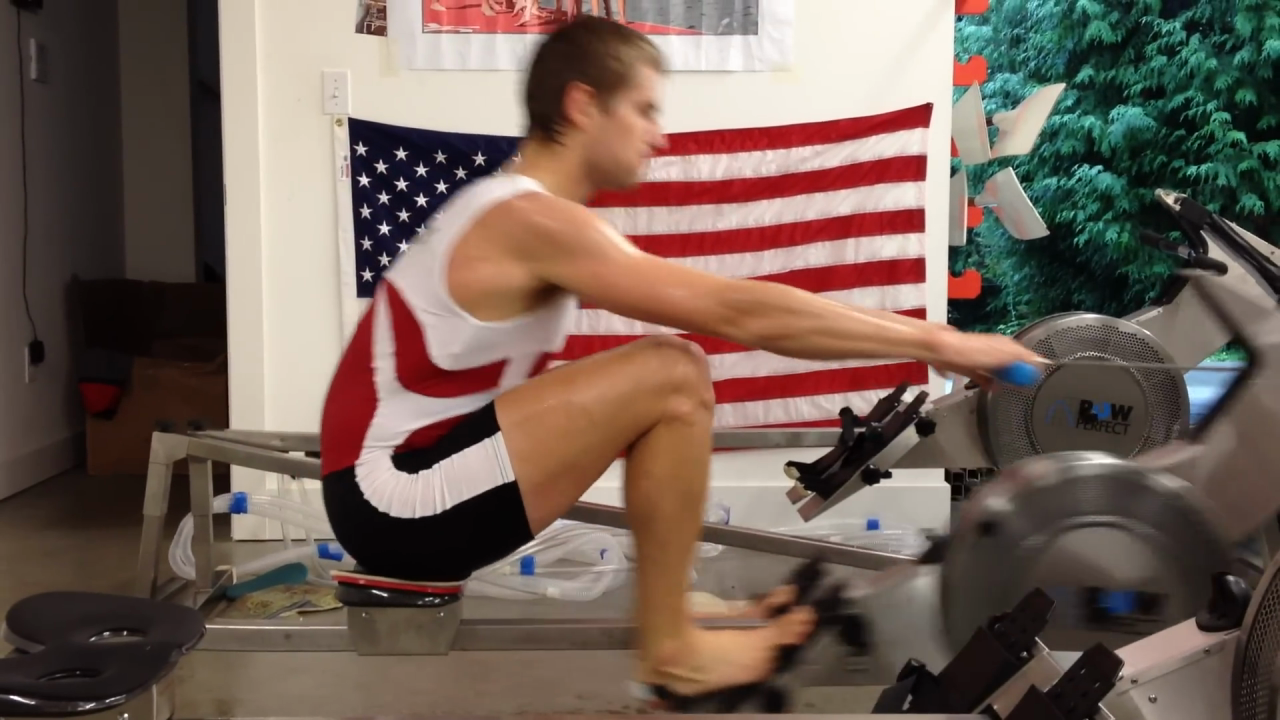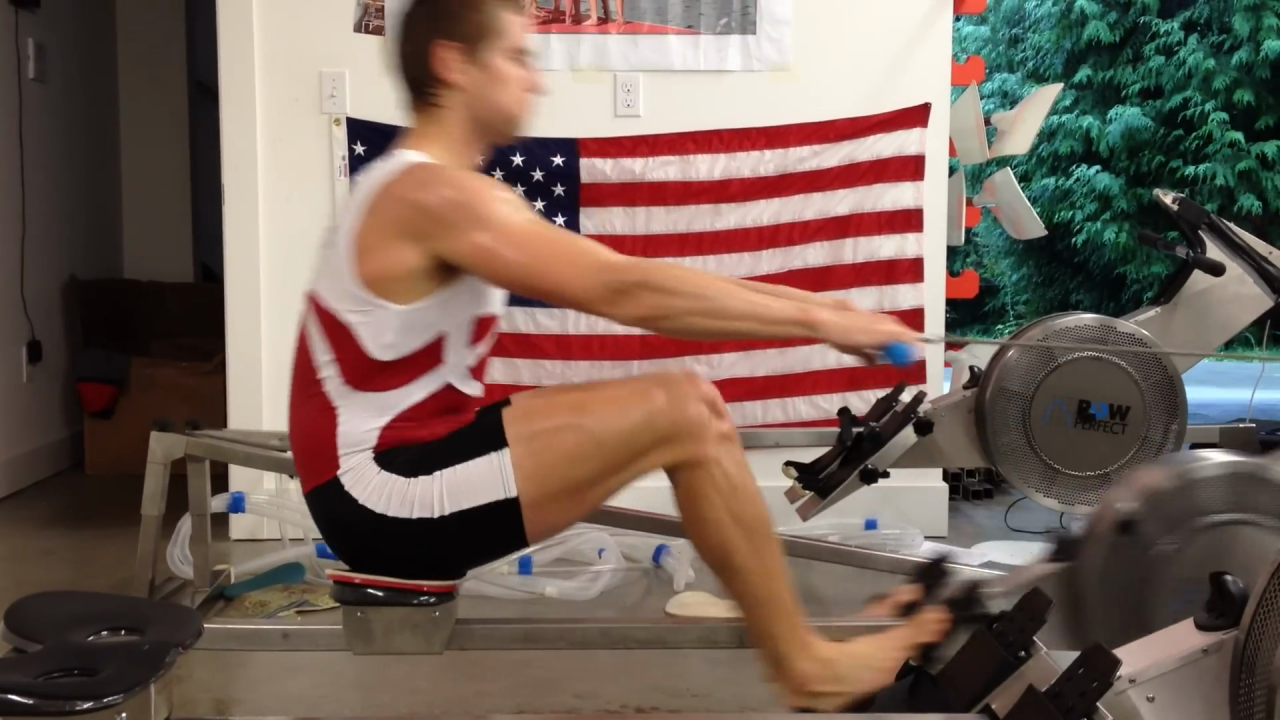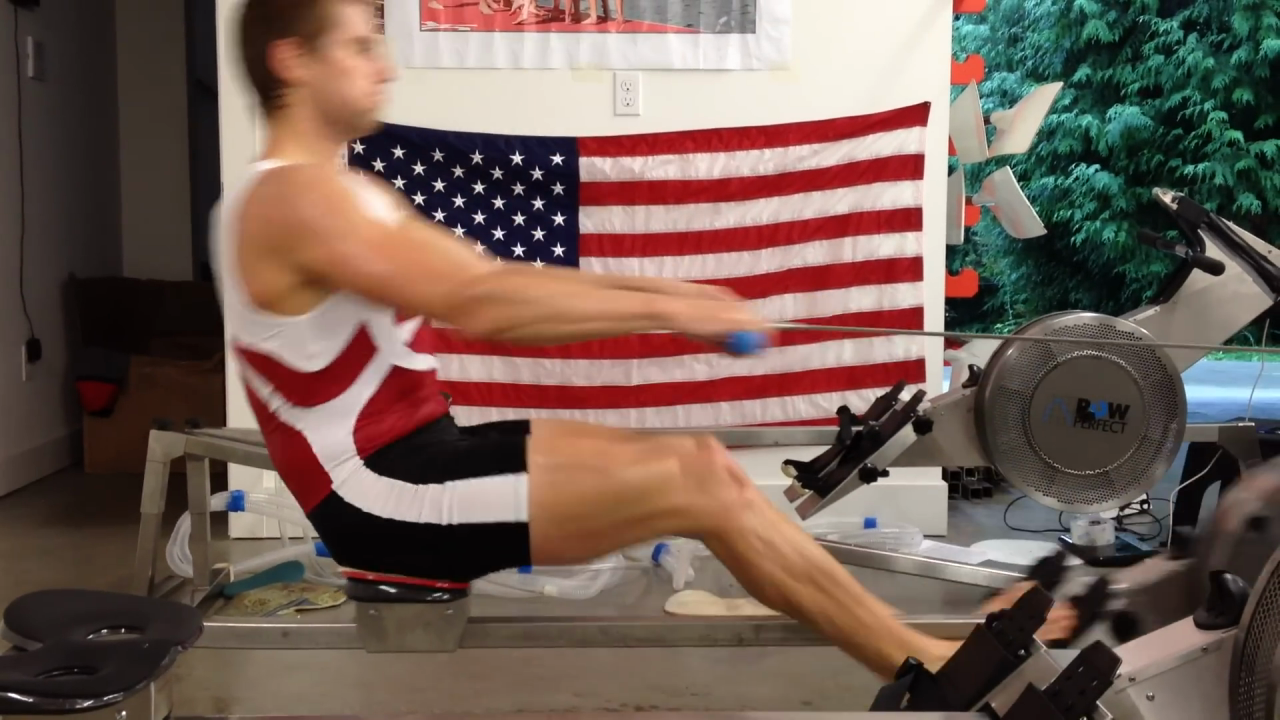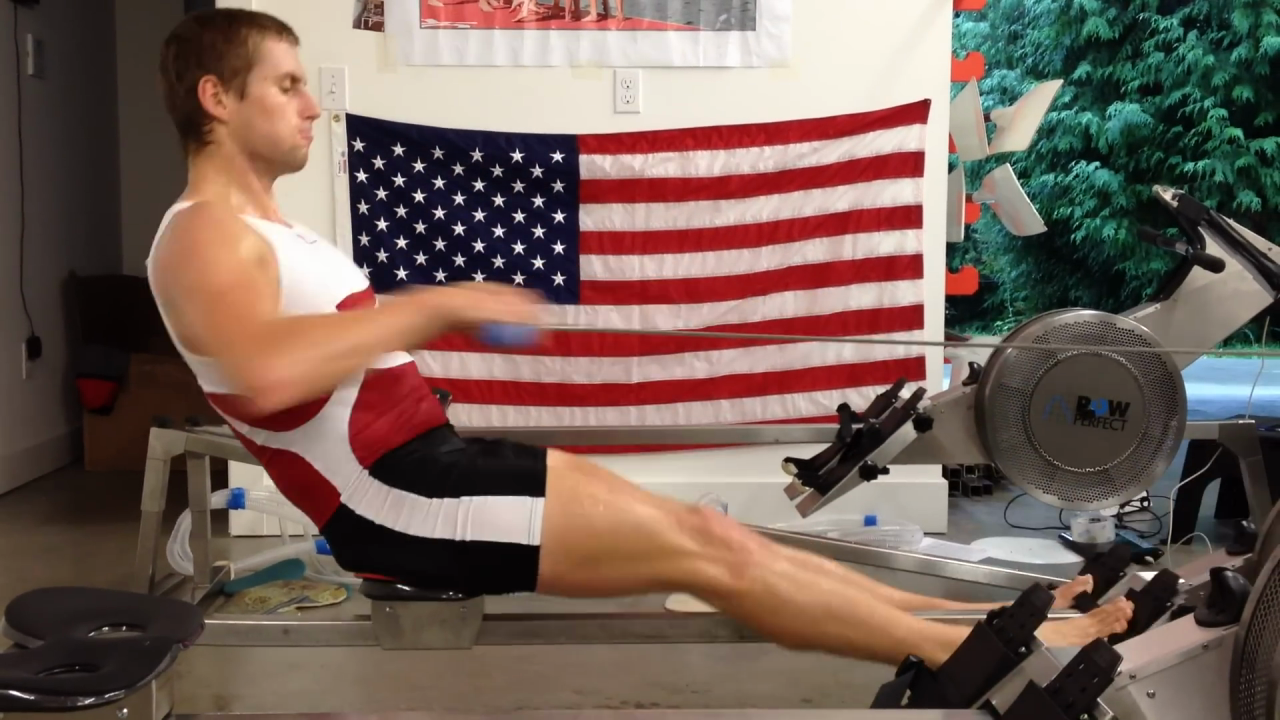
dt=0.2s
person 1, frame 1
left shoulder: (517, 210)
right shoulder: (537, 222)
left elbow: (718, 301)
right elbow: (743, 314)
right wrist: (936, 344)
left hip: (410, 490)
right hip: (395, 511)
left knee: (660, 387)
right knee: (676, 377)
left ankle: (668, 617)
right ankle: (672, 648)
person 1, frame 2
left shoulder: (443, 190)
right shoulder: (428, 195)
left elbow: (616, 278)
right elbow: (625, 290)
left wrist: (782, 300)
right wrist: (816, 321)
left hip: (405, 473)
right hip: (381, 503)
left knee: (683, 410)
right knee: (685, 405)
left ankle: (789, 626)
right ankle: (807, 665)
person 1, frame 3
left shoulder: (336, 195)
right shoulder: (295, 198)
left elbow: (480, 285)
right elbow: (488, 303)
left wrist: (655, 288)
right wrist: (662, 311)
left hip: (415, 463)
right hip: (387, 498)
left knee: (696, 464)
right knee: (700, 488)
left ankle: (921, 630)
right ankle: (931, 661)
person 1, frame 4
left shoulder: (257, 227)
right shoulder: (204, 240)
right elbow: (274, 378)
left wrist: (424, 310)
right wrist: (441, 306)
left hip: (433, 469)
right hip: (403, 507)
left knee: (710, 533)
right knee: (709, 553)
left ankle: (976, 622)
